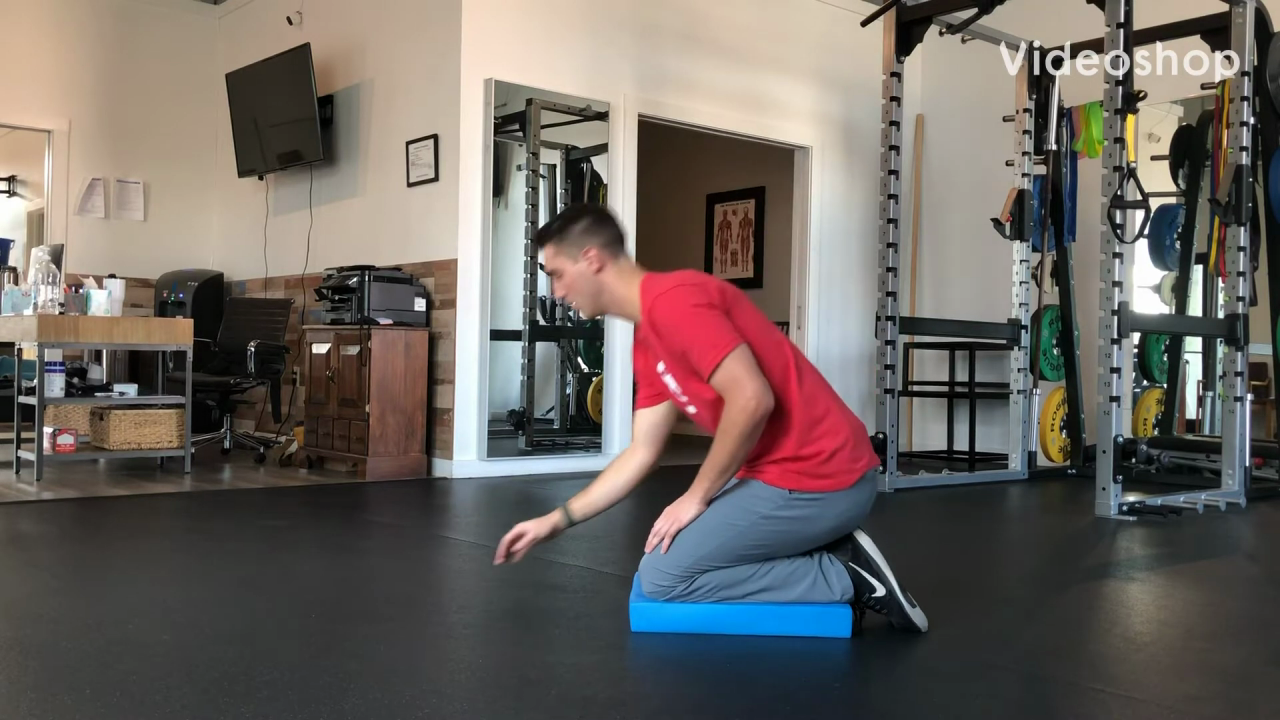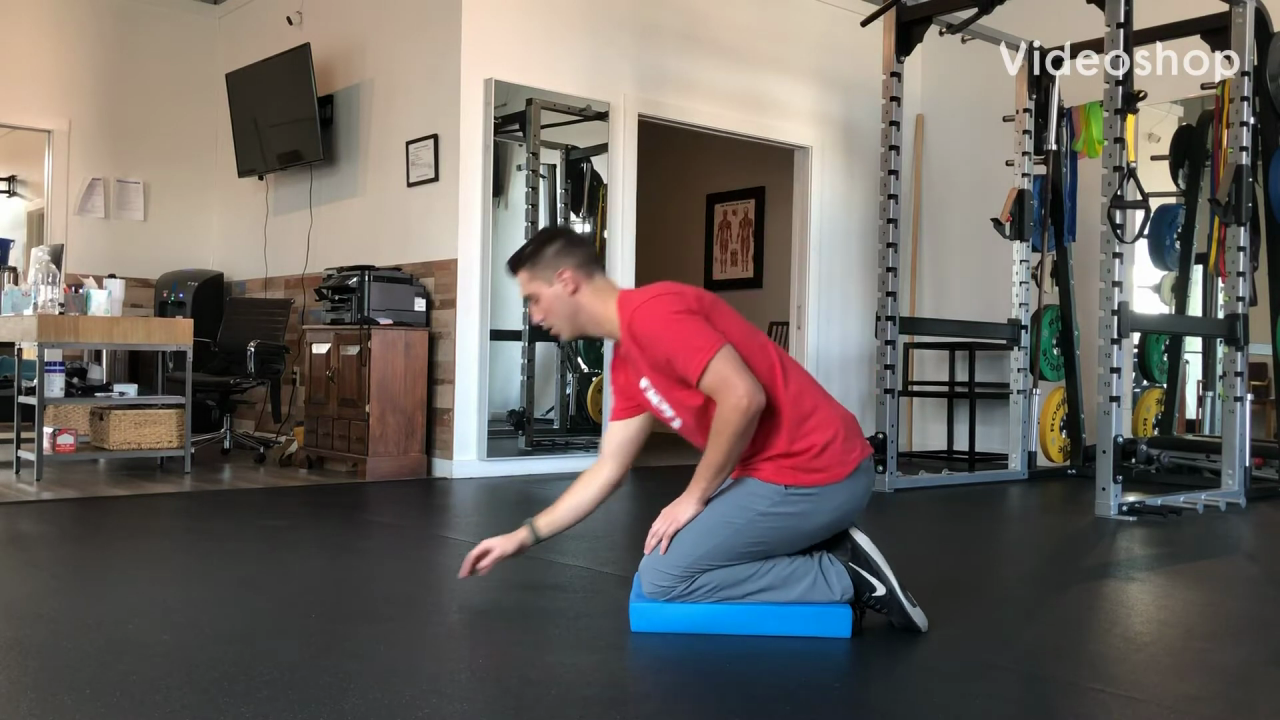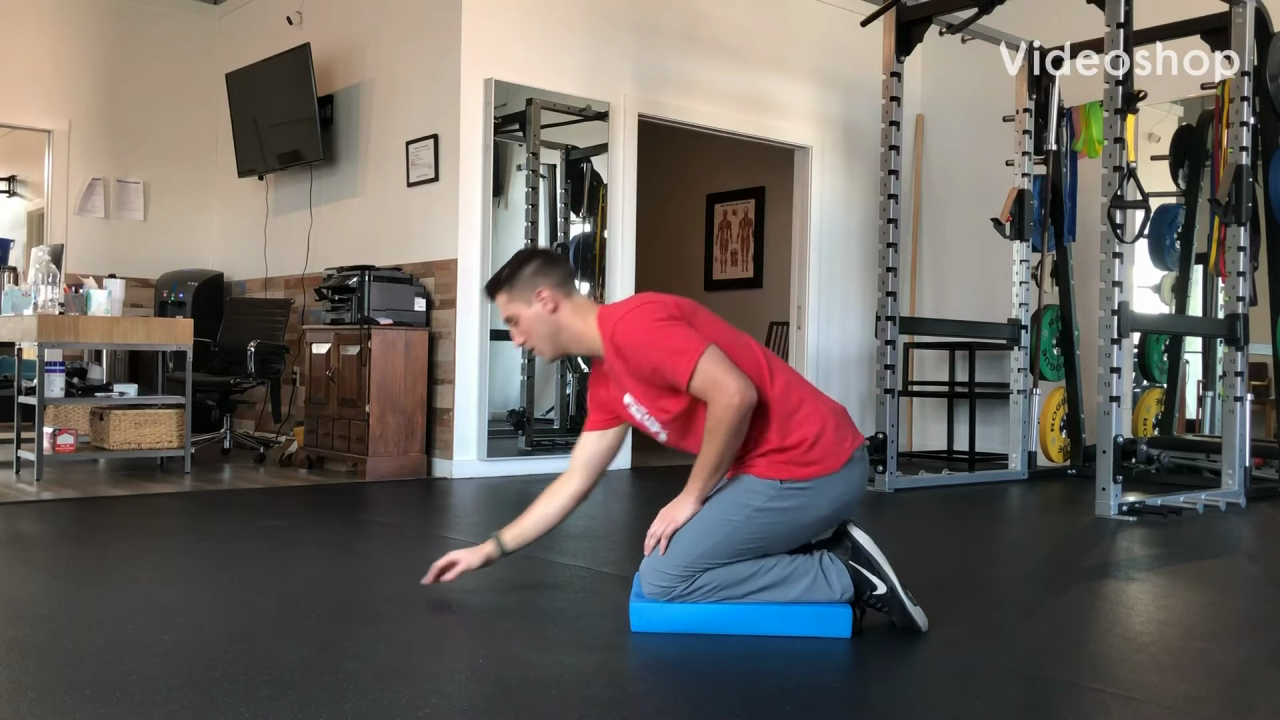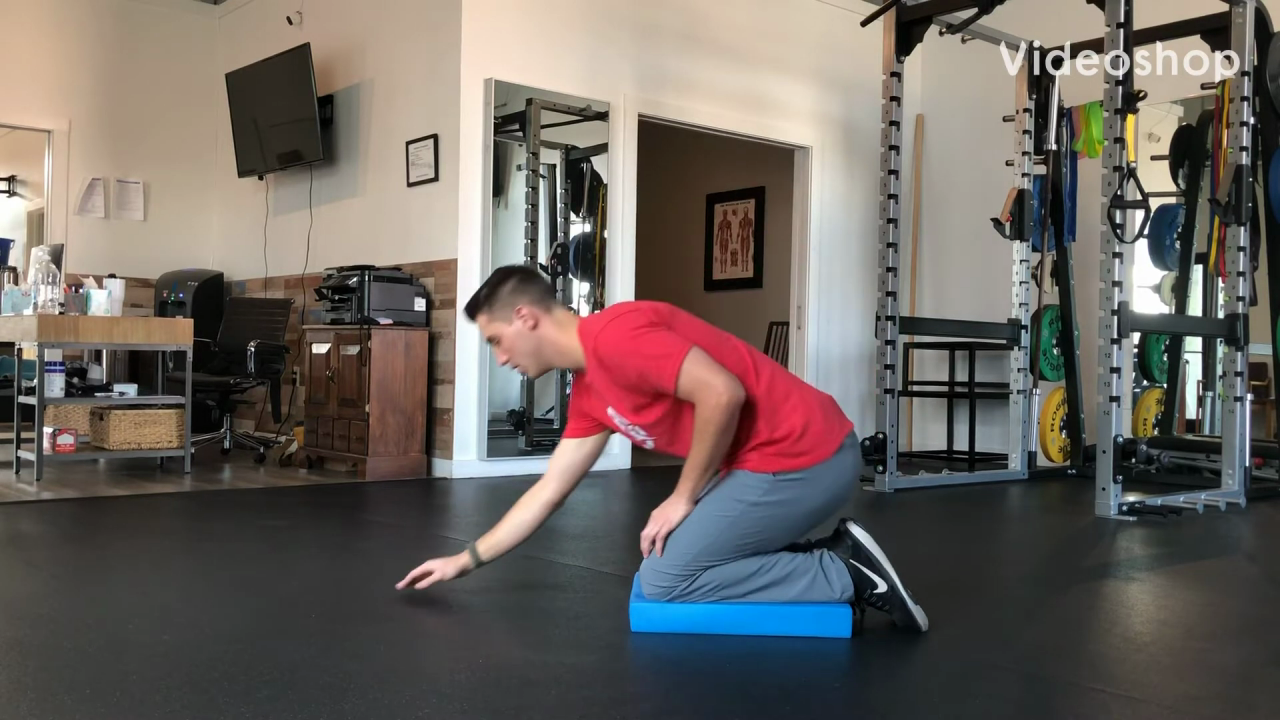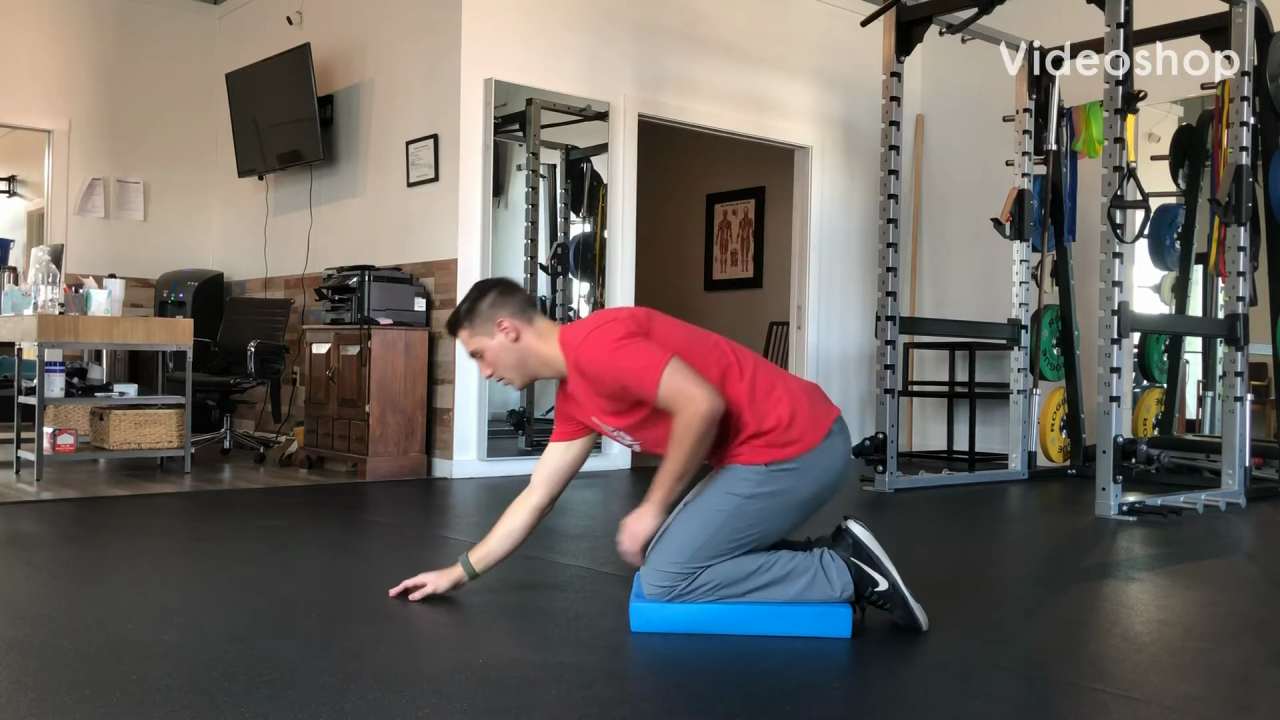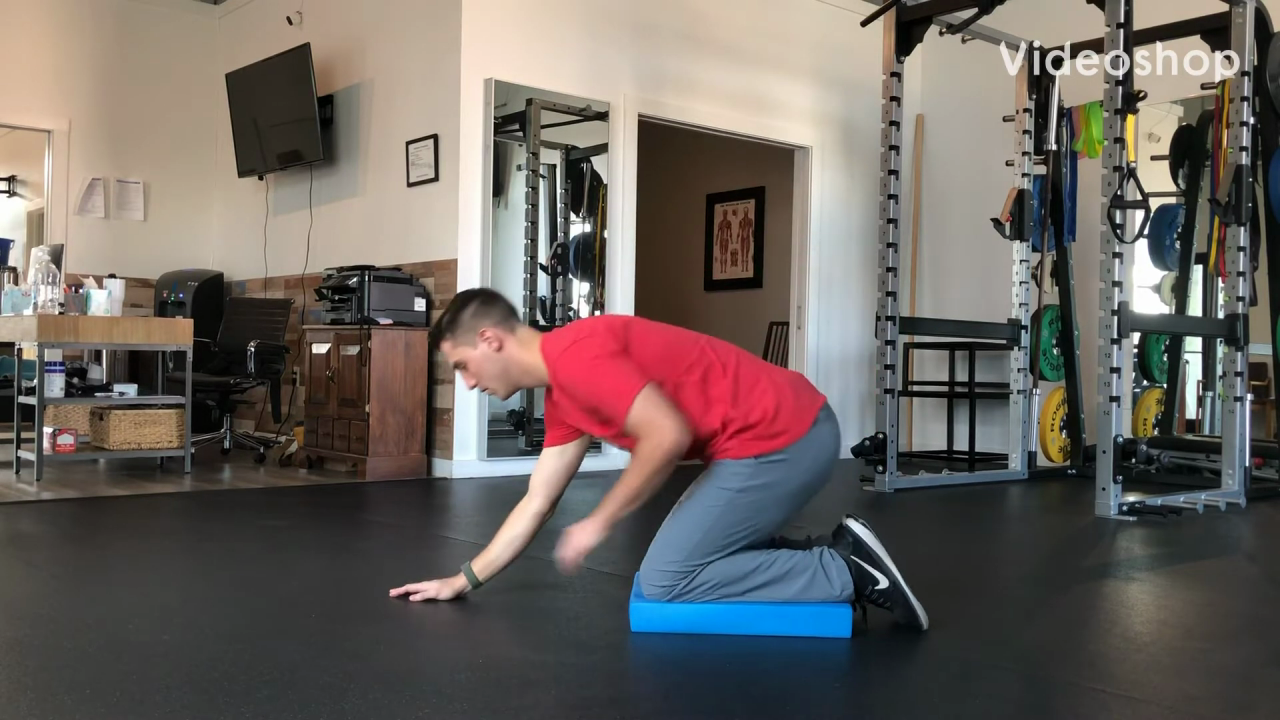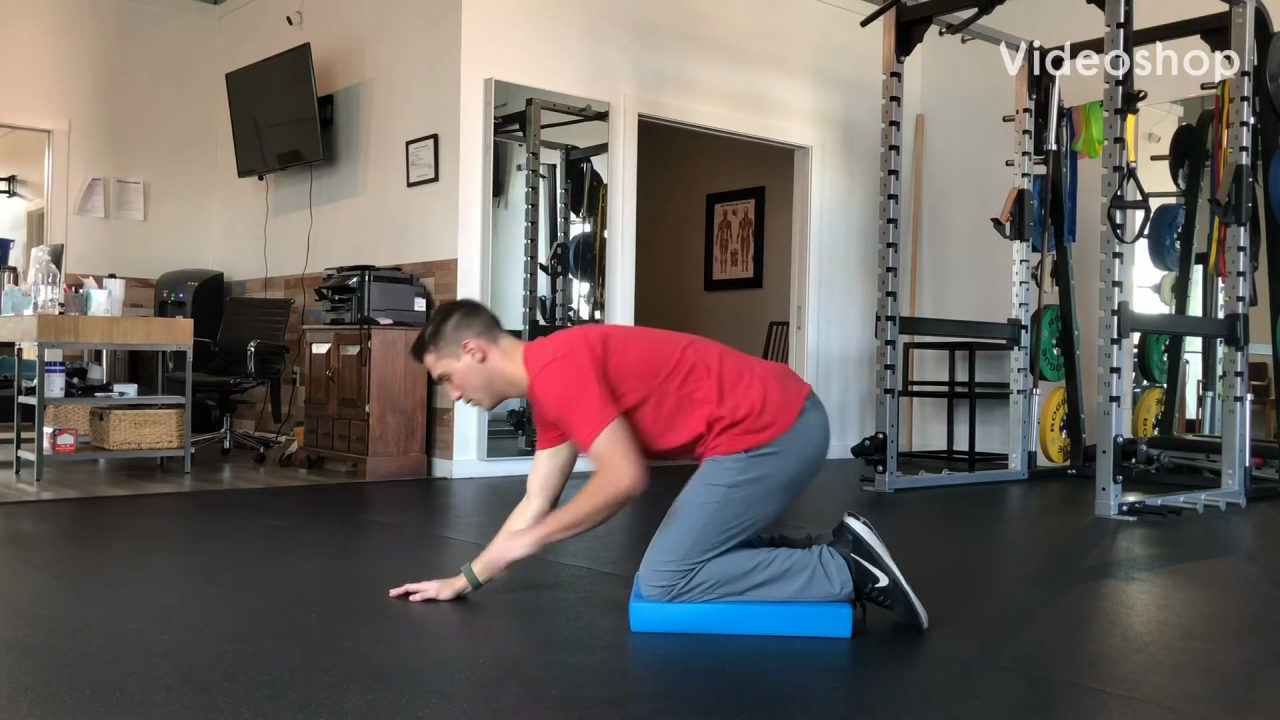
dt=0.1s
person 1, frame 1
left shoulder: (673, 299)
right shoulder: (647, 342)
left elbow: (752, 401)
right elbow: (642, 453)
left wrist: (696, 498)
right wrist: (557, 520)
left hip: (819, 478)
right hip: (801, 472)
left knee: (662, 578)
right knee: (672, 551)
left ankle: (842, 578)
right ankle: (836, 558)
person 1, frame 2
left shoulder: (650, 311)
right shoulder: (626, 362)
left elbow: (744, 398)
right elbow: (608, 469)
left wrist: (694, 498)
right wrist: (523, 535)
left hip: (814, 472)
right hip: (810, 467)
left knee: (662, 581)
right knee: (666, 559)
left ankle: (842, 579)
right ankle: (832, 560)
person 1, frame 3
left shoulder: (632, 322)
right shoulder: (606, 378)
left elbow: (735, 396)
right elbow: (574, 481)
left wrist: (691, 497)
right wrist: (490, 549)
left hip: (811, 467)
right hip: (796, 463)
left knee: (663, 580)
right knee: (673, 553)
left ankle: (842, 576)
right ankle: (833, 554)
person 1, frame 4
left shoulder: (613, 335)
right shoulder: (590, 388)
left elbow: (725, 395)
right elbow: (550, 489)
left wrist: (683, 499)
right wrist: (466, 560)
left hip: (803, 456)
right hip: (803, 453)
left knee: (665, 581)
right knee: (673, 555)
left ankle: (844, 575)
right ankle: (832, 557)
person 1, frame 5
left shoulder: (594, 342)
right shoulder: (575, 395)
left elbow: (702, 405)
right elbow: (536, 497)
left wrist: (654, 507)
right wrist: (458, 572)
left hip: (795, 446)
right hip: (790, 446)
left knee: (664, 580)
right knee: (671, 553)
left ankle: (843, 575)
right ankle: (832, 556)
person 1, frame 6
left shoulder: (575, 355)
right shoulder: (560, 387)
left elbow: (665, 433)
right elbow: (537, 502)
left wrist: (602, 521)
right wrist: (464, 578)
left hip: (780, 436)
right hip: (790, 429)
left knee: (665, 582)
right knee: (687, 555)
left ankle: (844, 570)
right ankle: (834, 554)
person 1, frame 7
left shoulder: (555, 366)
right shoulder: (547, 391)
left elbow: (623, 479)
right elbow: (535, 504)
left wrist: (533, 541)
right wrist: (463, 580)
left hip: (771, 432)
right hip: (785, 424)
left knee: (663, 584)
right knee: (692, 554)
left ankle: (844, 571)
right ankle: (835, 553)
